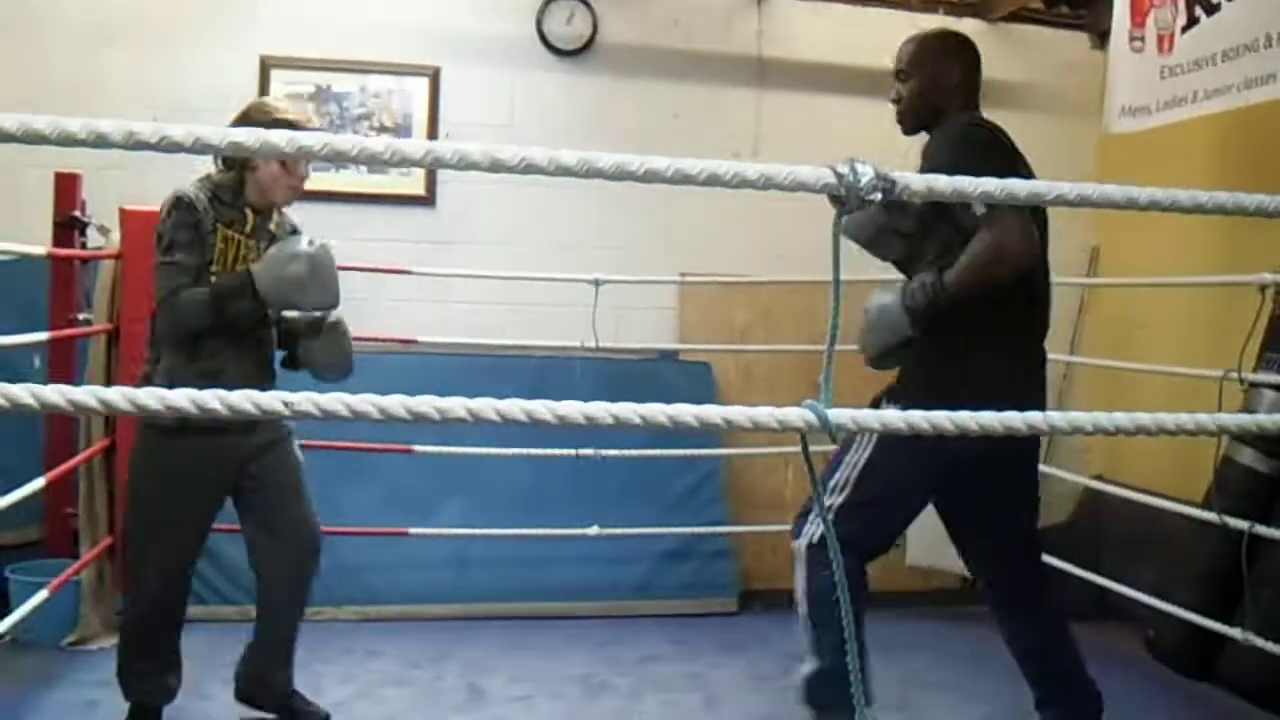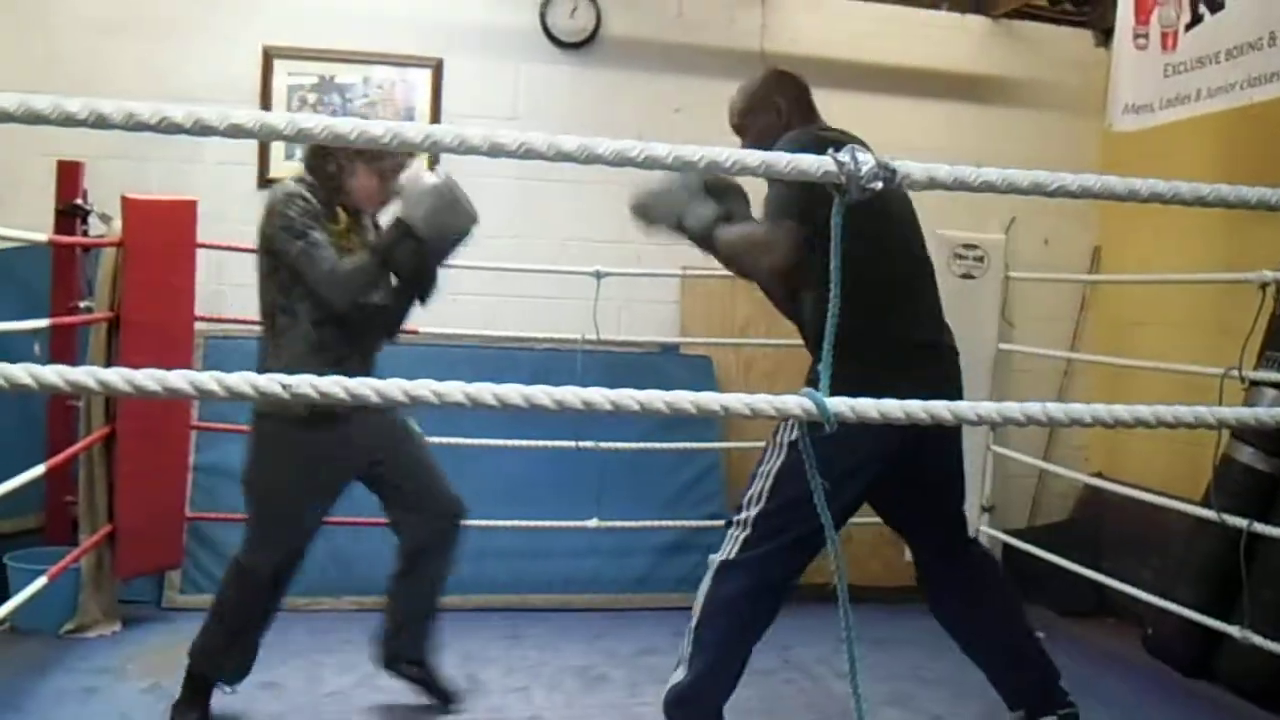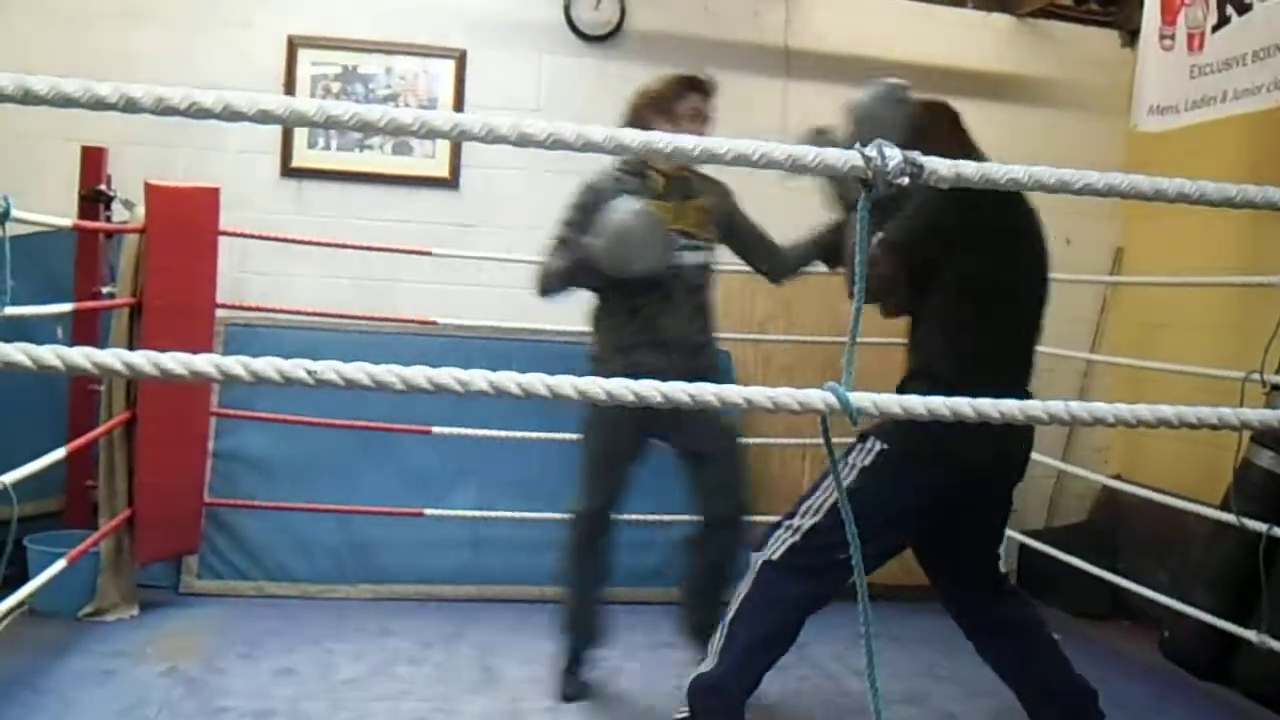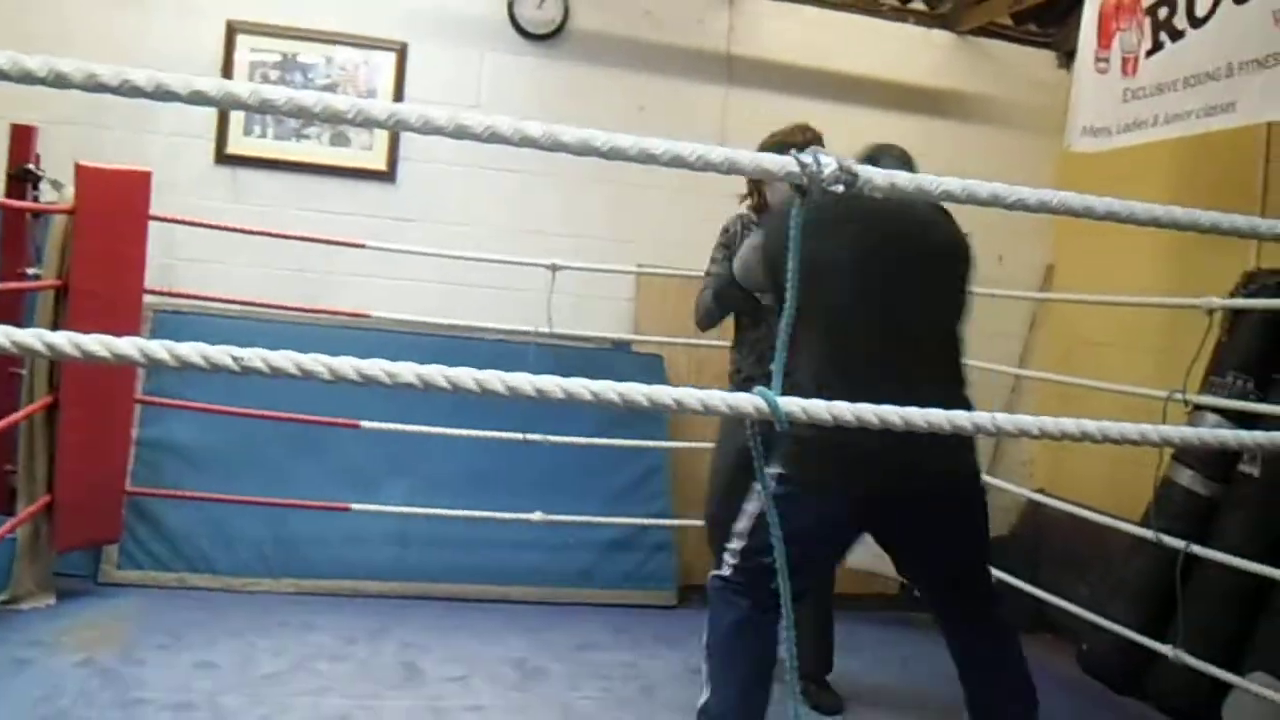
dt=0.5s
person 1, frame 1
left shoulder: (961, 142)
right shoulder: (985, 150)
left elbow: (1015, 245)
left wrist: (915, 301)
right wrist: (902, 242)
left hip: (945, 392)
right hip: (1008, 396)
left knee: (827, 538)
right knee: (1011, 571)
person 1, frame 2
left shoulder: (807, 154)
left elbow: (776, 258)
left wrist: (699, 219)
right wrist: (730, 218)
left hip: (860, 392)
right hip: (928, 384)
left knee: (748, 564)
right knee: (949, 551)
person 1, frame 3
left shoulder: (948, 195)
right shoulder: (1006, 208)
left elbow: (877, 285)
right elbow: (906, 295)
left wrist: (866, 213)
left hip: (934, 431)
right hip: (999, 435)
left knee: (790, 563)
right knee: (978, 588)
person 1, frame 4
left shoulder: (797, 212)
right shoulder: (943, 230)
left hip: (828, 447)
right hip: (938, 449)
left knee: (741, 596)
right knee: (969, 606)
person 2, frame 1
left shoulder: (283, 232)
right shoulder: (191, 208)
right elbow: (174, 313)
left wrist: (305, 333)
right wrist: (252, 288)
left hip: (257, 423)
right hip: (182, 426)
left knee: (295, 549)
right knee: (162, 567)
person 2, frame 2
left shoulder: (355, 224)
right shoulder: (291, 205)
right elbow: (338, 290)
left wrist: (418, 270)
right wrist: (407, 238)
left hip: (361, 407)
right hip: (298, 416)
left knee: (437, 518)
right knee: (268, 561)
left ankle: (406, 647)
person 2, frame 3
left shoulder: (709, 196)
right shoulder: (606, 191)
left elbow: (778, 264)
right elbow: (550, 278)
left wrist: (841, 233)
right wrist: (593, 260)
left hip: (692, 379)
right hip: (622, 378)
left knee: (726, 508)
right knee: (595, 509)
left ankle: (704, 625)
right ankle: (579, 643)
person 2, frame 4
right shoulder: (741, 230)
right elbow: (705, 314)
right wrist: (734, 283)
right hip: (751, 397)
right knee: (723, 516)
left ankle: (814, 669)
